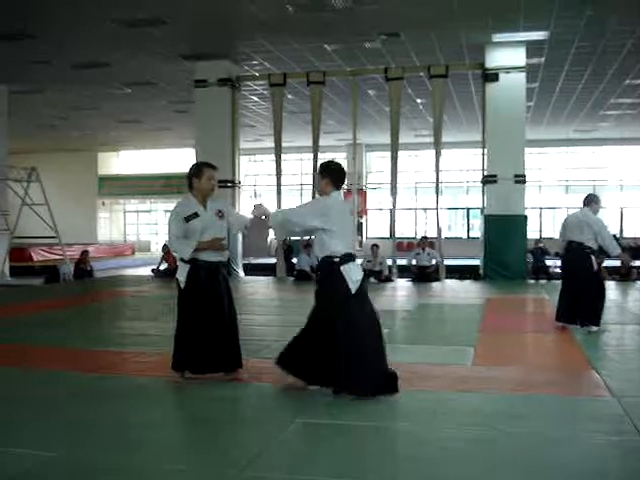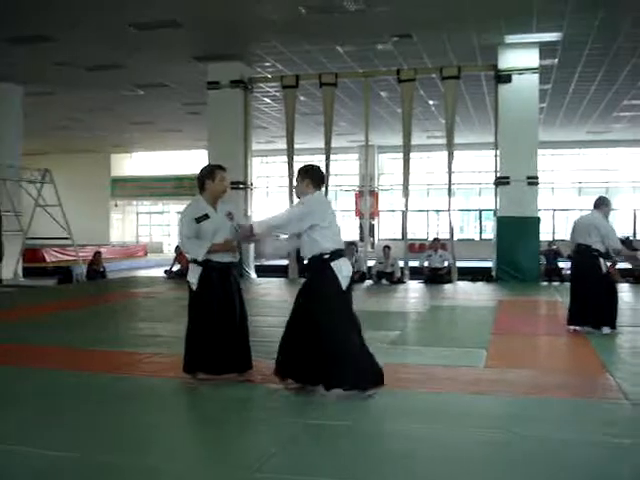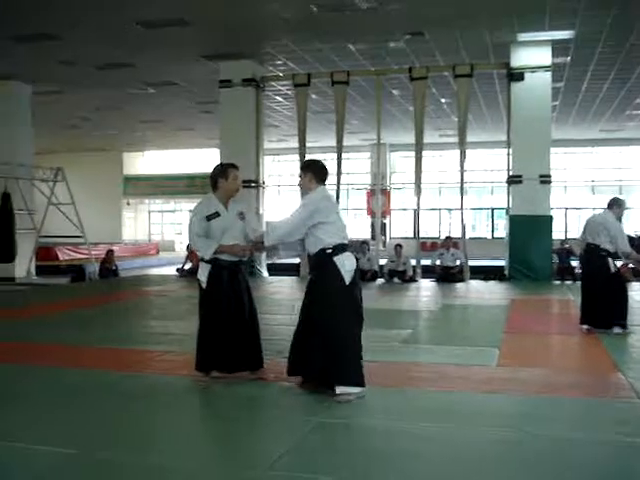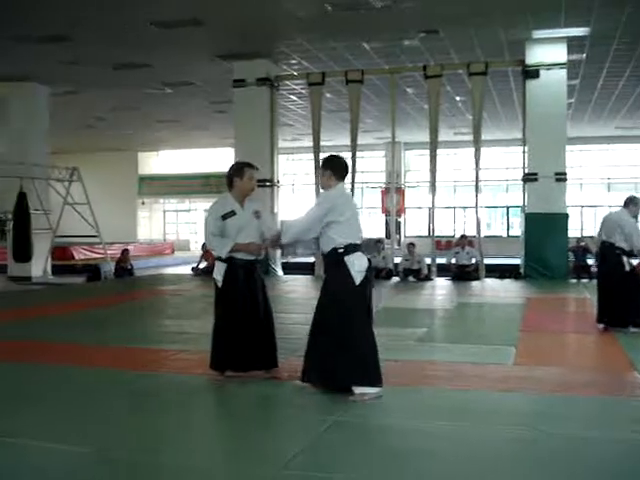
dt=0.2s
person 1, frame 1
left shoulder: (326, 205)
right shoulder: (337, 205)
left elbow: (292, 217)
right elbow: (303, 224)
left wrist: (265, 215)
right wrist: (274, 220)
left hip: (339, 275)
right hip: (338, 273)
left knee: (355, 330)
right knee: (322, 325)
left ankle: (376, 383)
right ankle: (308, 372)
person 1, frame 2
left shoulder: (312, 204)
right shoulder: (317, 205)
left elbow: (280, 223)
right elbow: (285, 226)
left wrist: (252, 229)
right wrist: (257, 233)
left hip: (330, 272)
right hip: (321, 272)
left knee: (338, 326)
right knee: (303, 324)
left ankle: (365, 378)
right ankle: (306, 376)
person 1, frame 3
left shoulder: (317, 200)
right shoulder: (320, 200)
left elbow: (290, 228)
right elbow: (297, 234)
left wrist: (264, 241)
right wrist: (267, 242)
left hip: (334, 267)
right hip: (327, 267)
left knee: (339, 325)
right knee: (315, 322)
left ankle: (351, 383)
right ankle: (319, 376)
person 1, frame 4
left shoulder: (332, 198)
right shoulder: (341, 198)
left elbow: (306, 226)
right elbow: (316, 232)
left wrist: (280, 236)
right wrist: (288, 237)
left hip: (347, 267)
right hip: (343, 265)
left knee: (353, 325)
right knee: (332, 322)
left ankle: (368, 383)
right ankle: (335, 377)
person 2, frame 1
left shoulder: (220, 205)
right shoulder: (181, 209)
left elbow: (238, 223)
right elbow: (175, 243)
right wrist: (204, 245)
left hip: (217, 271)
right hip: (193, 273)
left knee: (226, 318)
right knee: (191, 320)
left ankle: (229, 365)
right ankle: (185, 366)
person 2, frame 2
left shoulder: (227, 208)
right shoulder: (192, 211)
right elbow: (186, 244)
right wrist: (218, 247)
left hip: (227, 272)
right hip: (205, 274)
left knee: (235, 319)
right knee: (202, 322)
left ankle: (239, 365)
right ankle: (196, 368)
person 2, frame 3
left shoulder: (239, 208)
right shoulder: (203, 208)
left elbow: (254, 233)
right elbow: (196, 241)
right wrist: (226, 249)
left hip: (236, 271)
right hip: (214, 272)
left knee: (246, 317)
right knee: (213, 320)
left ankle: (252, 364)
right ankle: (209, 366)
person 2, frame 4
left shoulder: (255, 207)
right shoulder: (219, 207)
left elbow: (270, 232)
right elbow: (212, 239)
right wrist: (242, 247)
left hip: (252, 270)
right hip: (230, 271)
left knee: (261, 317)
right knee: (229, 319)
left ankle: (267, 363)
right ankle: (223, 366)
person 3, frame 1
left shoulder: (569, 218)
right shoulder: (595, 221)
left elbow: (562, 238)
right elbow: (608, 240)
right wrist: (623, 256)
left hip: (569, 255)
right hip: (585, 258)
left knee: (568, 287)
right knee: (593, 290)
left ankle: (563, 318)
right ankle: (590, 322)
person 3, frame 2
left shoulder: (579, 220)
right shoulder: (603, 223)
left elbow: (573, 241)
right elbow: (615, 246)
left hip: (578, 259)
right hip: (593, 261)
left knee: (578, 291)
right knee: (606, 292)
left ankle: (574, 322)
right ankle: (605, 324)
person 3, frame 3
left shoulder: (592, 219)
right shoulder: (614, 224)
left elbow: (583, 240)
right elbow: (624, 249)
left hip: (587, 258)
right hip: (602, 260)
left knee: (589, 290)
right knee: (616, 290)
left ankle: (587, 322)
right ankle: (616, 324)
person 3, frame 4
left shoulder: (609, 216)
left elbow: (600, 237)
left hip: (603, 256)
right hip: (617, 258)
left knee: (605, 289)
left ankle: (603, 321)
